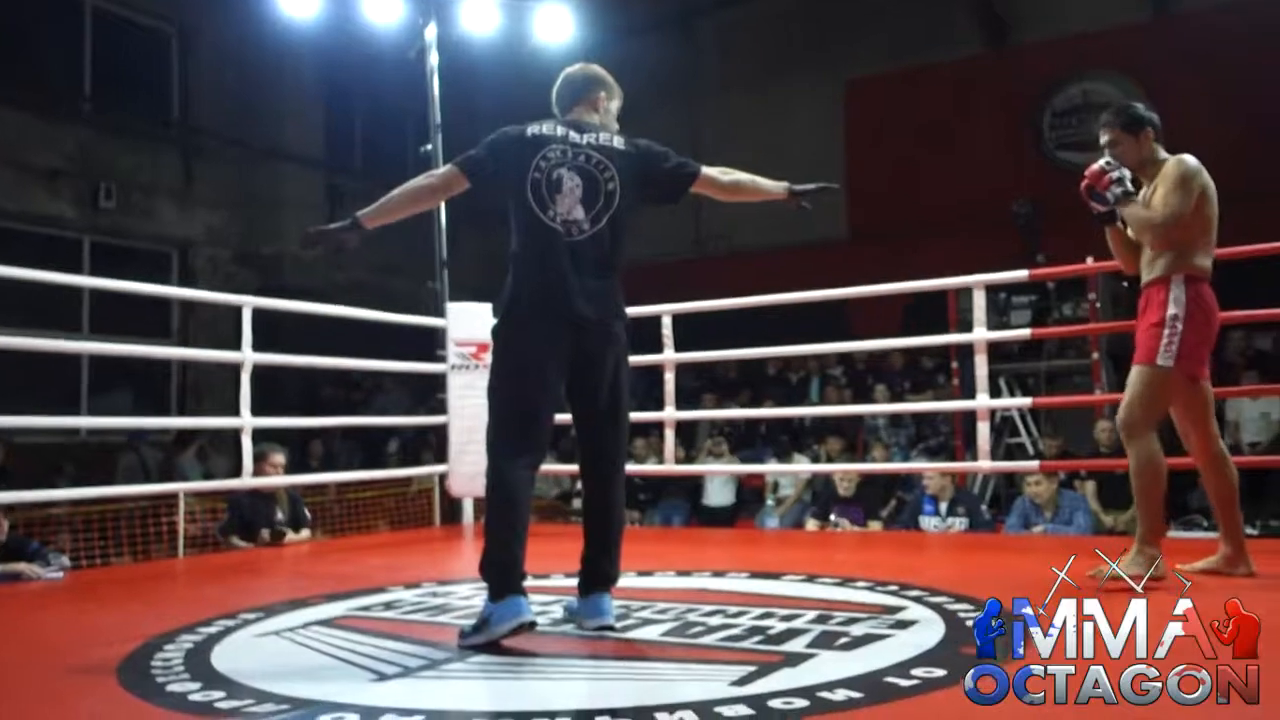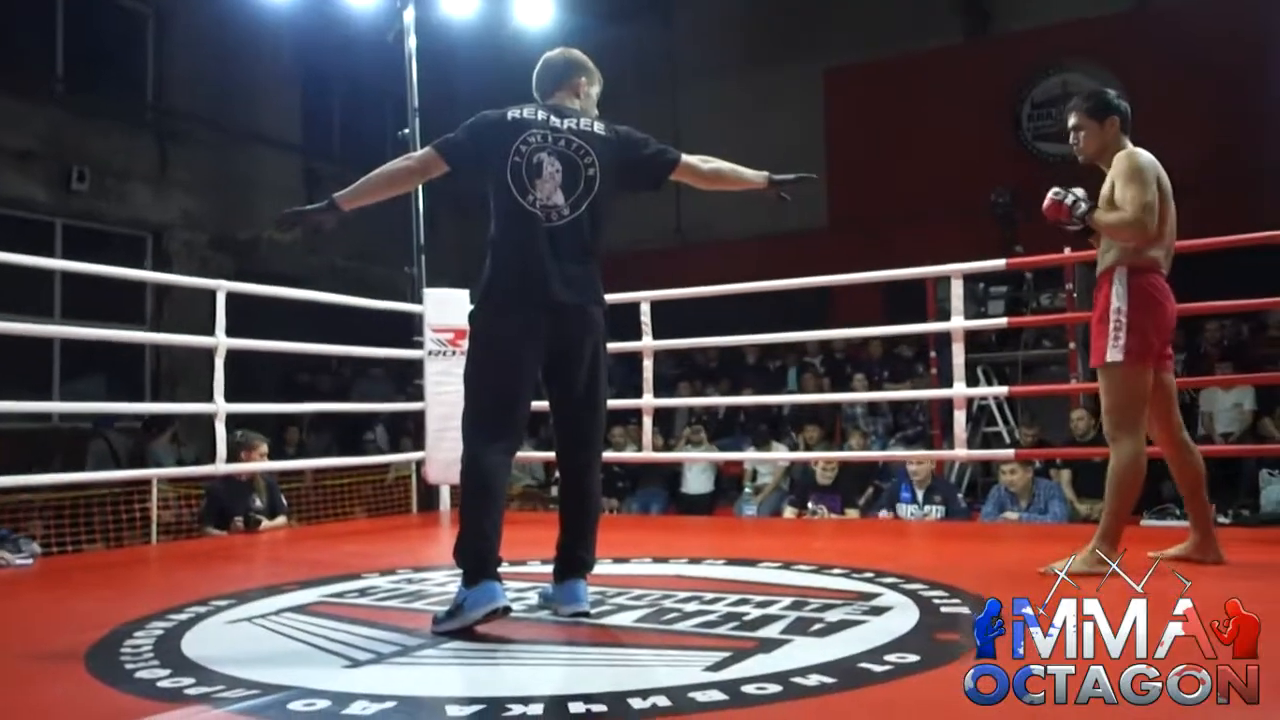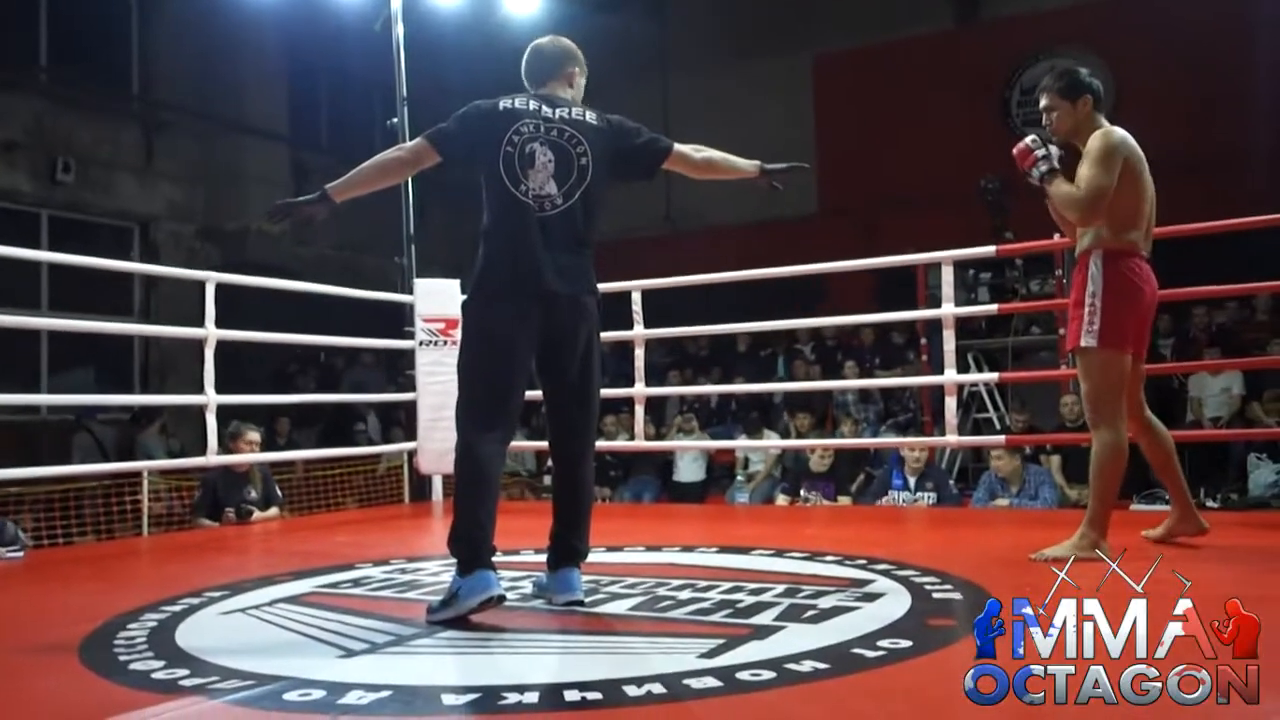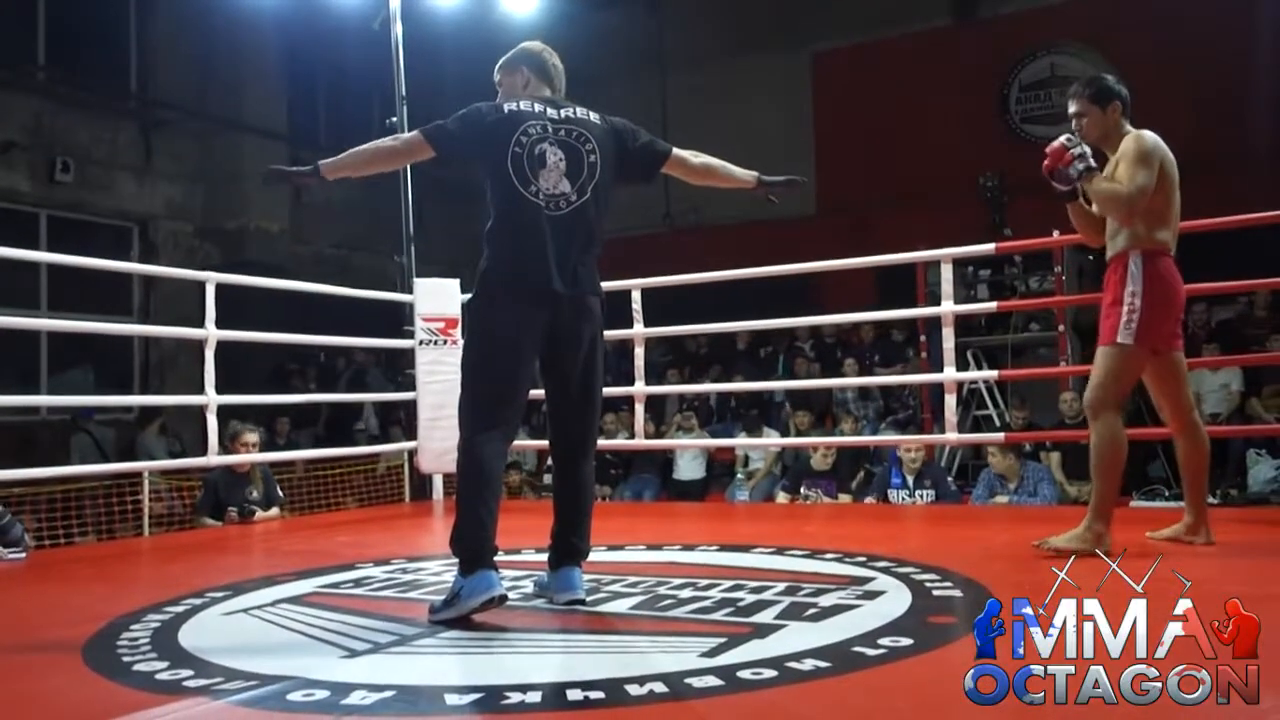
dt=0.4s
person 1, frame 1
left shoulder: (516, 142)
right shoulder: (632, 154)
left elbow: (436, 185)
right elbow: (722, 182)
left wrist: (356, 224)
right wrist: (789, 191)
left hip: (532, 320)
right hip: (599, 323)
left knee: (514, 454)
right knee: (604, 460)
left ankle: (506, 596)
right ankle: (596, 594)
person 1, frame 2
left shoulder: (497, 126)
right shoulder: (613, 141)
left elbow: (413, 167)
right elbow: (701, 170)
left wrist: (334, 205)
right wrist: (768, 181)
left hip: (510, 305)
right hip: (578, 310)
left knee: (490, 439)
right knee: (580, 447)
left ankle: (481, 581)
right ankle: (572, 580)
person 1, frame 3
left shoulder: (487, 117)
right shoulder: (605, 129)
left elbow: (406, 158)
right elbow: (693, 160)
left wrist: (325, 197)
right wrist: (760, 170)
left hip: (502, 295)
right hip: (572, 299)
left knee: (484, 428)
right knee: (573, 436)
left ankle: (475, 571)
right ankle: (566, 569)
person 1, frame 4
left shoulder: (491, 120)
right shoulder: (606, 131)
left elbow: (402, 148)
right elbow: (690, 165)
left wrist: (317, 172)
right wrist: (757, 181)
left hip: (509, 296)
right hip: (577, 299)
left knee: (487, 427)
right knee: (575, 435)
left ankle: (478, 570)
right ankle: (567, 568)
person 2, frame 1
left shoulder: (1182, 168)
right shoulder: (1150, 186)
left elbow: (1160, 233)
right elbow: (1132, 261)
left wrist: (1121, 193)
right wrist: (1107, 211)
left hip: (1179, 303)
right hip: (1163, 307)
left knee: (1134, 422)
right knee: (1203, 440)
left ankle: (1147, 549)
right ankle: (1233, 552)
person 2, frame 2
left shoulder: (1131, 160)
right shoulder: (1127, 171)
left elbow: (1141, 228)
left wrist: (1085, 211)
right wrist: (1085, 224)
left hip: (1129, 296)
right hip: (1144, 297)
left knee: (1123, 430)
right knee: (1168, 430)
left ankle: (1104, 550)
right ankle: (1203, 539)
person 2, frame 3
left shoulder: (1107, 140)
right shoulder: (1113, 149)
left elbow: (1083, 210)
right elbow: (1079, 227)
left wrist: (1045, 172)
right wrist: (1047, 180)
left hip: (1108, 277)
right hip: (1129, 276)
left knee: (1103, 415)
right knee: (1131, 410)
left ankle: (1092, 536)
right ankle: (1184, 512)
person 2, frame 4
left shoulder: (1141, 144)
right shoulder: (1123, 158)
left elbow: (1128, 206)
right elbow: (1098, 233)
left wrist: (1085, 170)
right wrist: (1070, 189)
left hip: (1141, 279)
right hip: (1149, 283)
left knee: (1101, 403)
right knee: (1178, 411)
left ankle: (1096, 527)
right ankle: (1196, 522)
